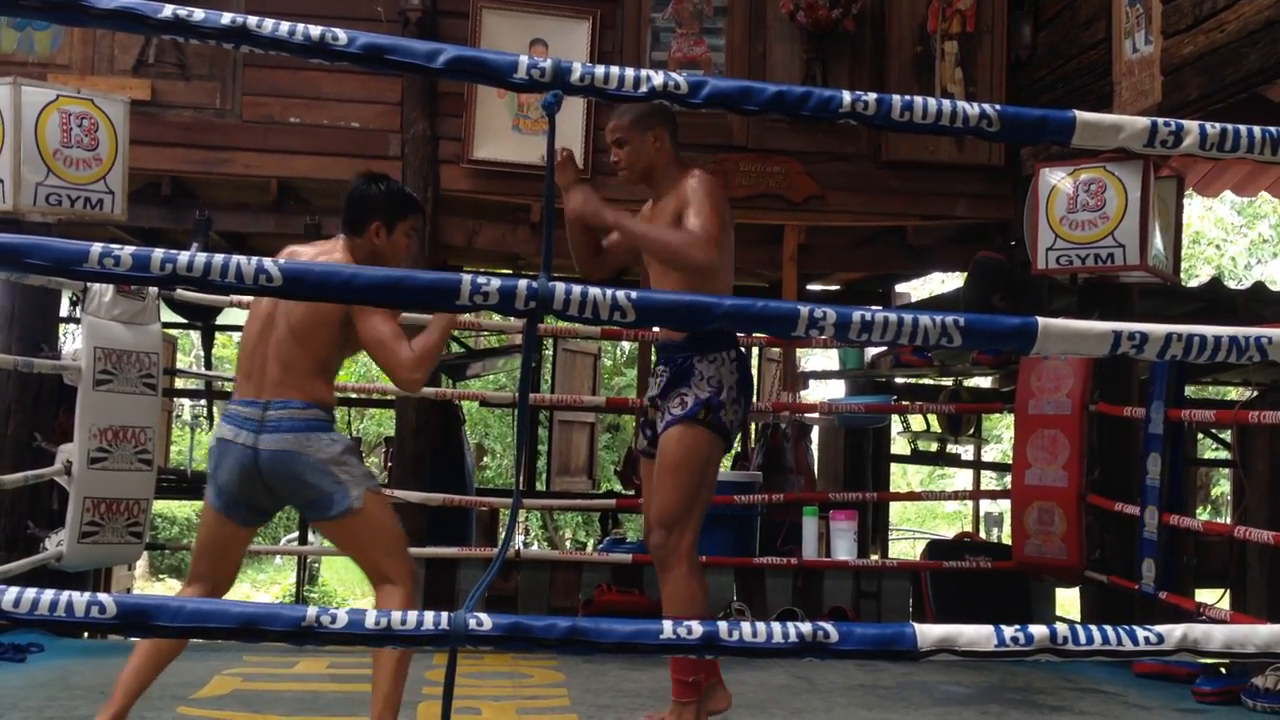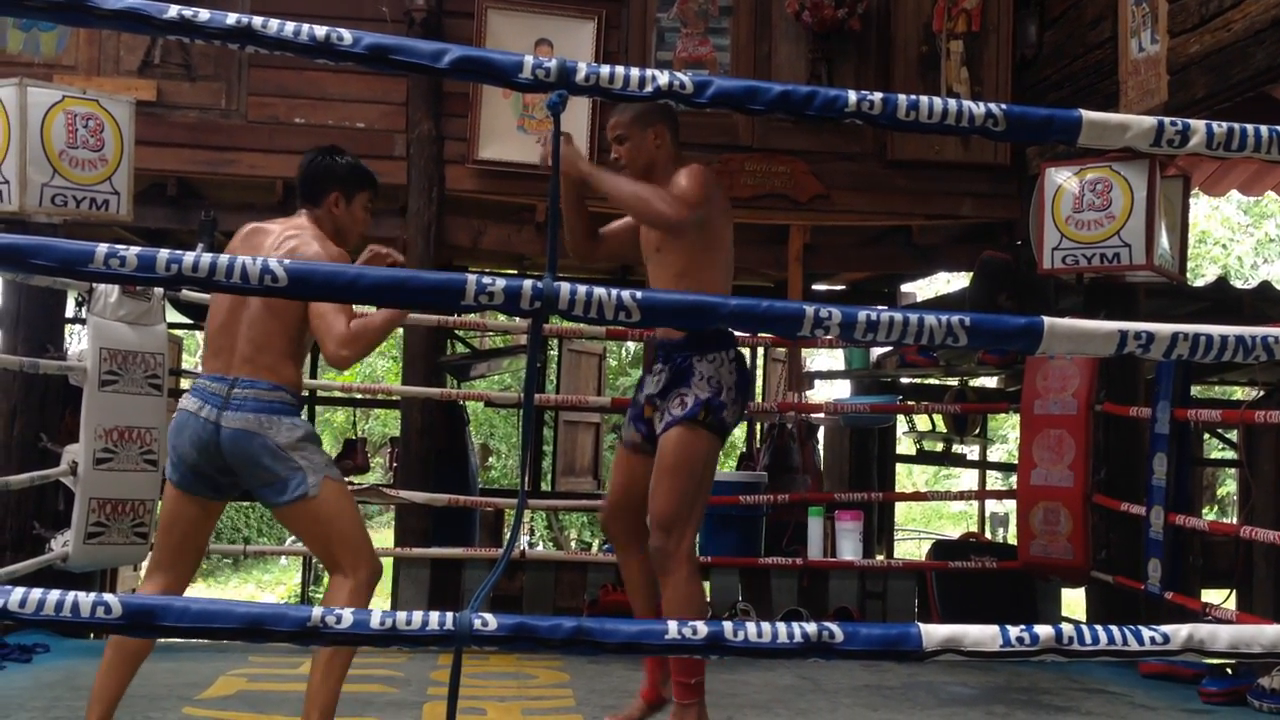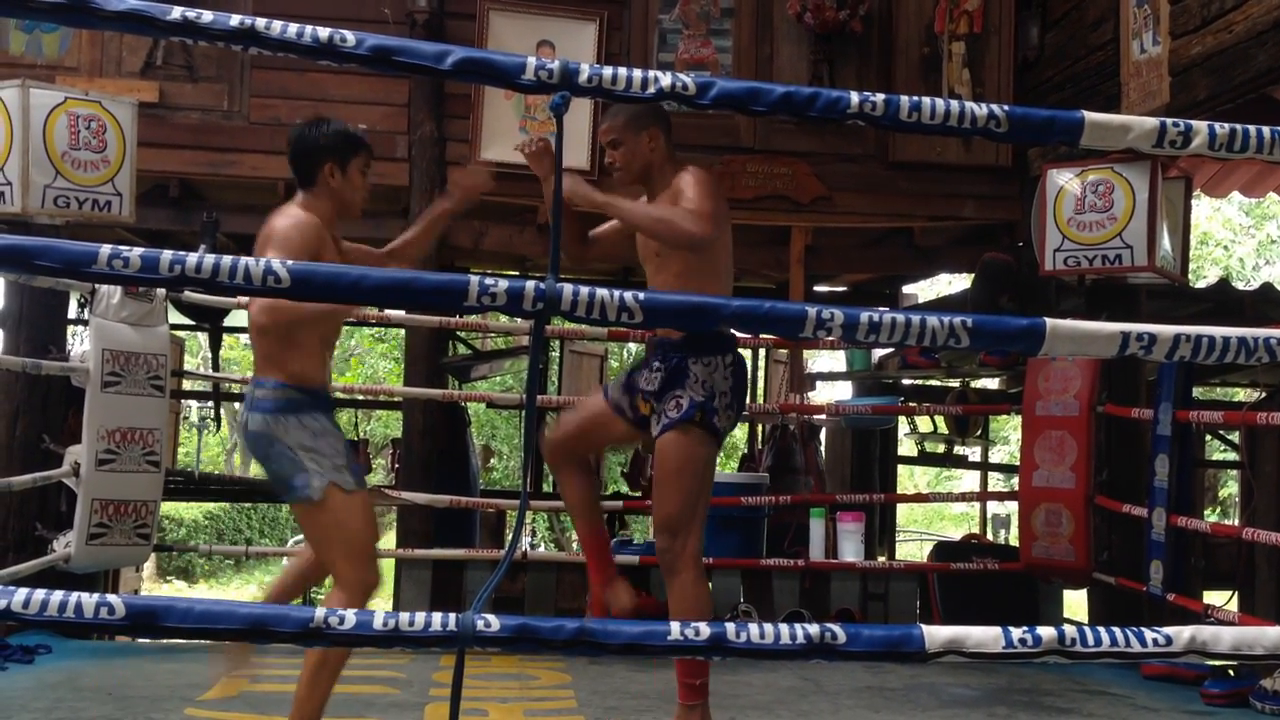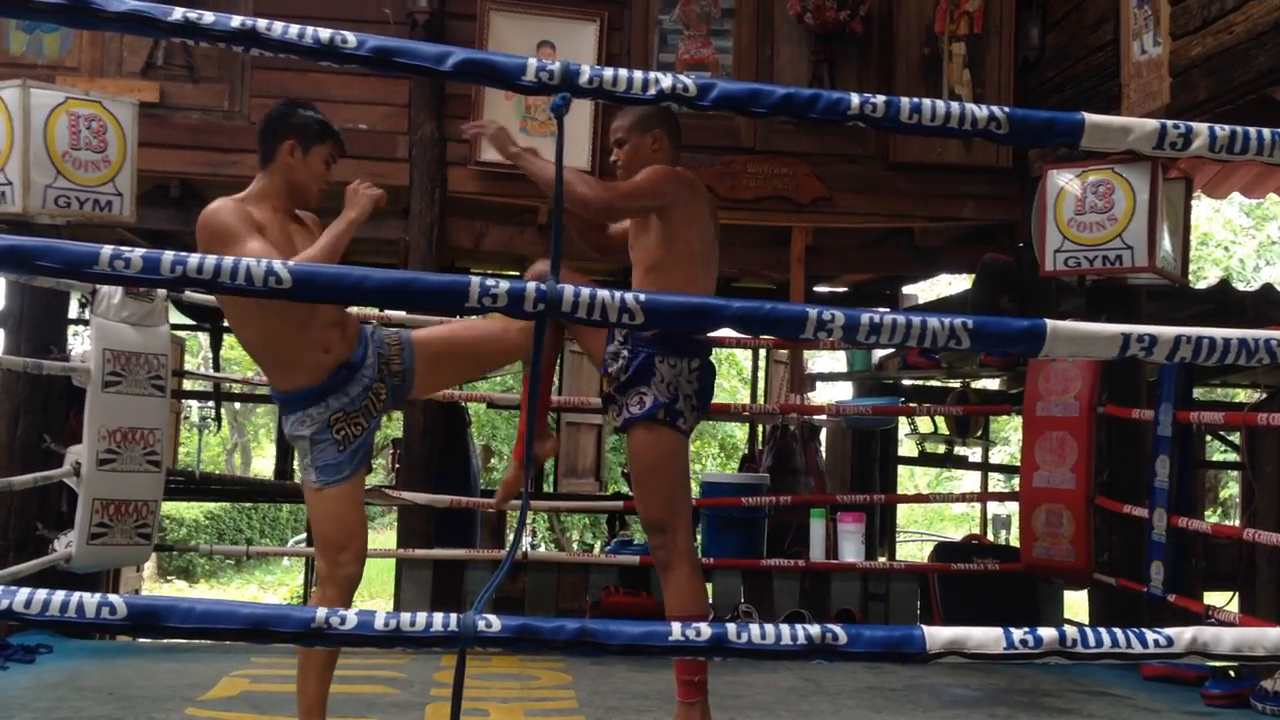
dt=0.3s
person 1, frame 1
left shoulder: (698, 187)
right shoulder: (655, 213)
left elbow: (703, 260)
right elbow: (591, 265)
left wrist: (610, 215)
right wrist: (572, 192)
left hip: (707, 371)
right hip: (672, 372)
left knee: (670, 543)
right knee: (664, 542)
person 1, frame 2
left shoulder: (695, 182)
right shoulder: (648, 215)
left elbow: (673, 217)
right elbow: (585, 248)
left wrist: (592, 170)
right wrist: (570, 177)
left hip: (704, 369)
right hip: (665, 372)
left knee: (668, 544)
right knee: (620, 522)
person 1, frame 3
left shoulder: (694, 183)
right shoulder: (648, 206)
left elbow: (698, 235)
right elbow: (577, 248)
left wrist: (598, 196)
right wrist: (555, 184)
left hip: (700, 370)
right hip: (662, 367)
left knee: (676, 545)
right knee: (561, 444)
right ankle: (604, 585)
person 1, frame 4
left shoulder: (670, 183)
right shoulder: (660, 204)
left elbow: (595, 198)
right elbow: (601, 238)
left wrist: (517, 152)
right wrist: (544, 172)
left hip: (666, 366)
right hip: (638, 353)
left knee: (669, 543)
right knee: (545, 278)
person 2, frame 1
left shoulder: (289, 256)
right elbow: (409, 373)
right wrist: (450, 314)
left hip: (237, 432)
right hip: (303, 438)
left knee: (201, 589)
right knee: (396, 580)
person 2, frame 2
left shoulder: (248, 235)
right shoulder: (324, 252)
right elbow: (339, 347)
left wrist: (361, 269)
right wrist: (404, 302)
left hip: (200, 410)
right hip: (267, 420)
left knee: (164, 580)
right knee: (356, 570)
person 2, frame 3
left shoulder: (317, 232)
right shoulder: (294, 228)
left elbow: (387, 266)
right elbow: (263, 316)
left wrist: (448, 207)
right wrist: (351, 302)
left hip: (290, 412)
right hip: (288, 417)
left knee: (334, 549)
right knee: (357, 579)
person 2, frame 4
left shoulder: (304, 222)
right shoulder: (222, 218)
right elbow: (287, 288)
right wrist: (351, 218)
left hip: (372, 360)
right hip: (317, 408)
left knee: (519, 336)
right knee: (339, 572)
